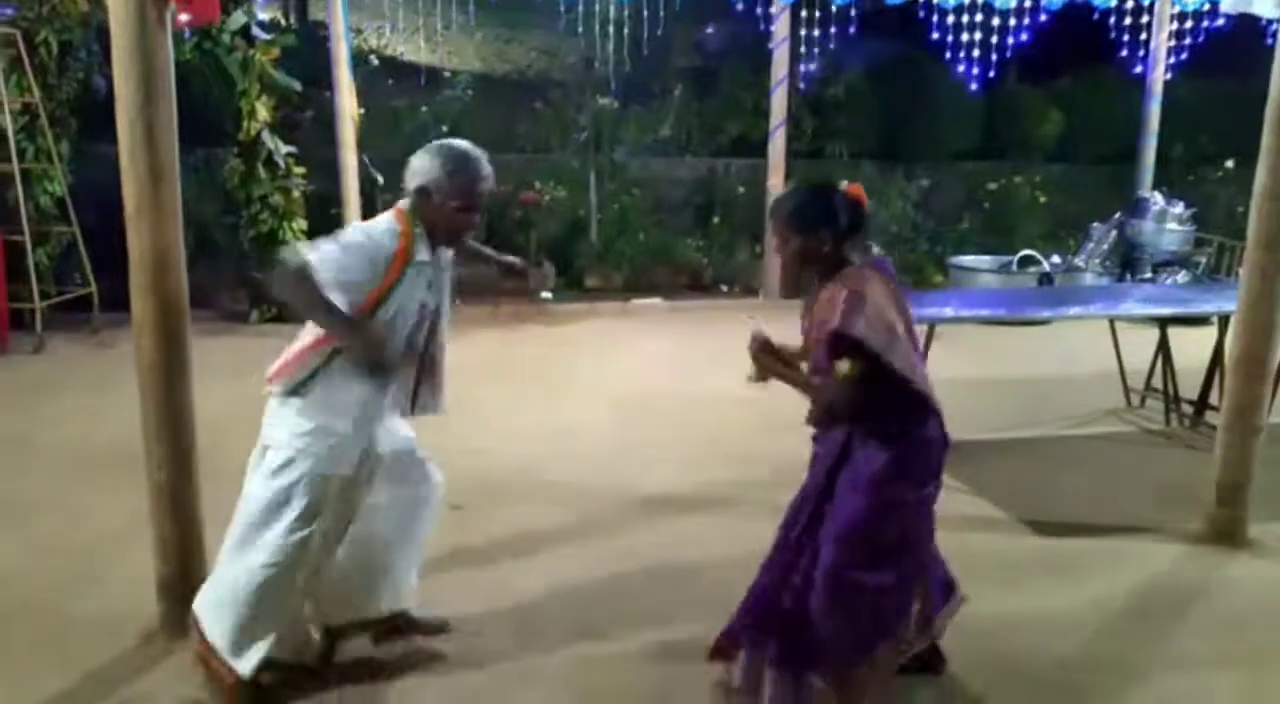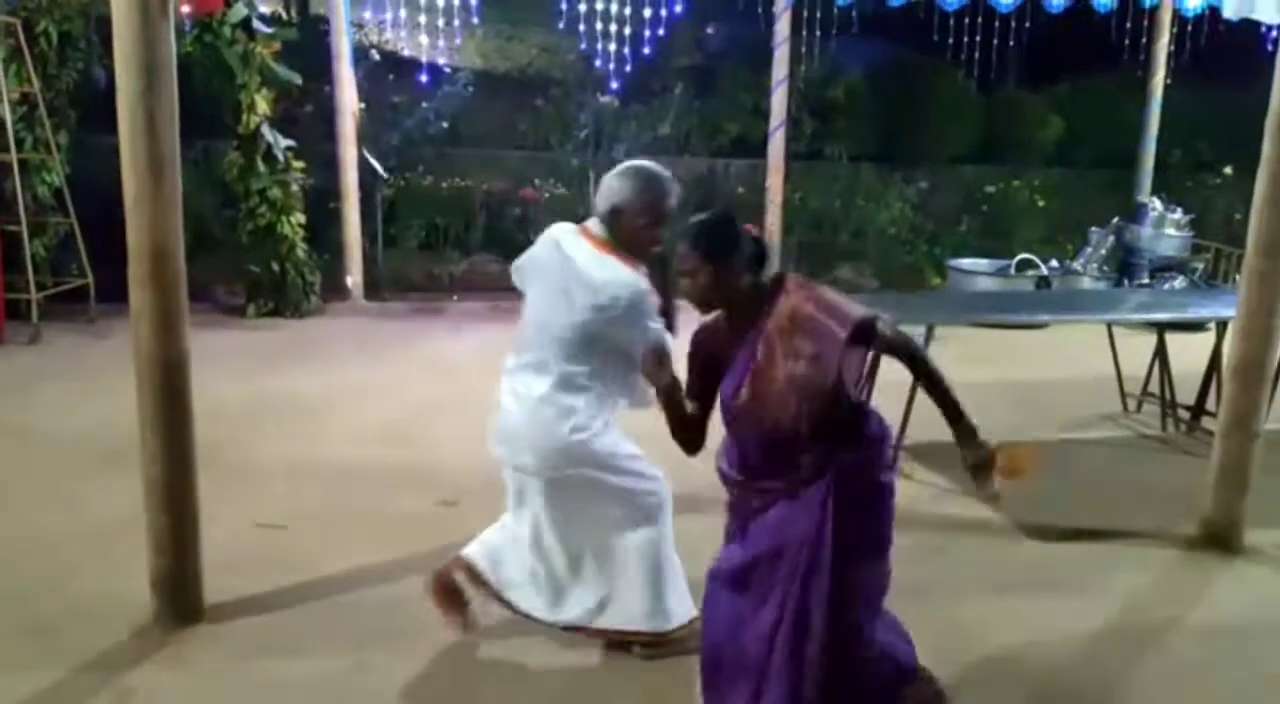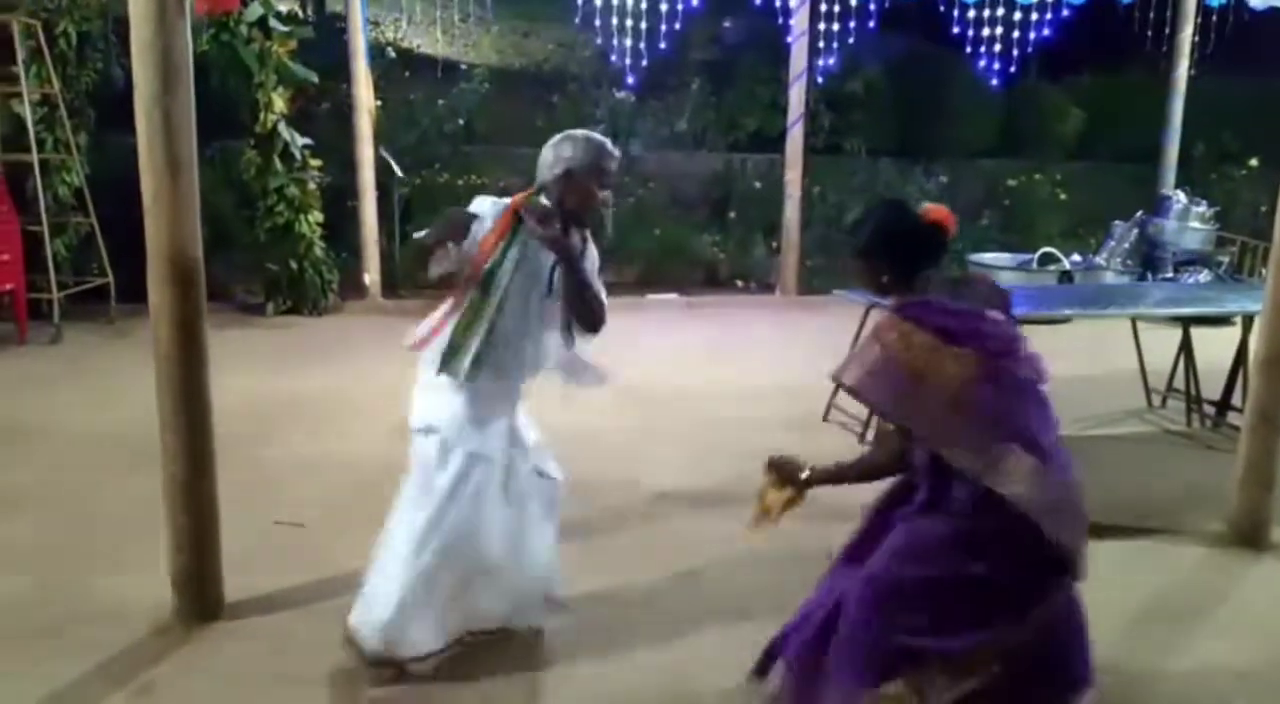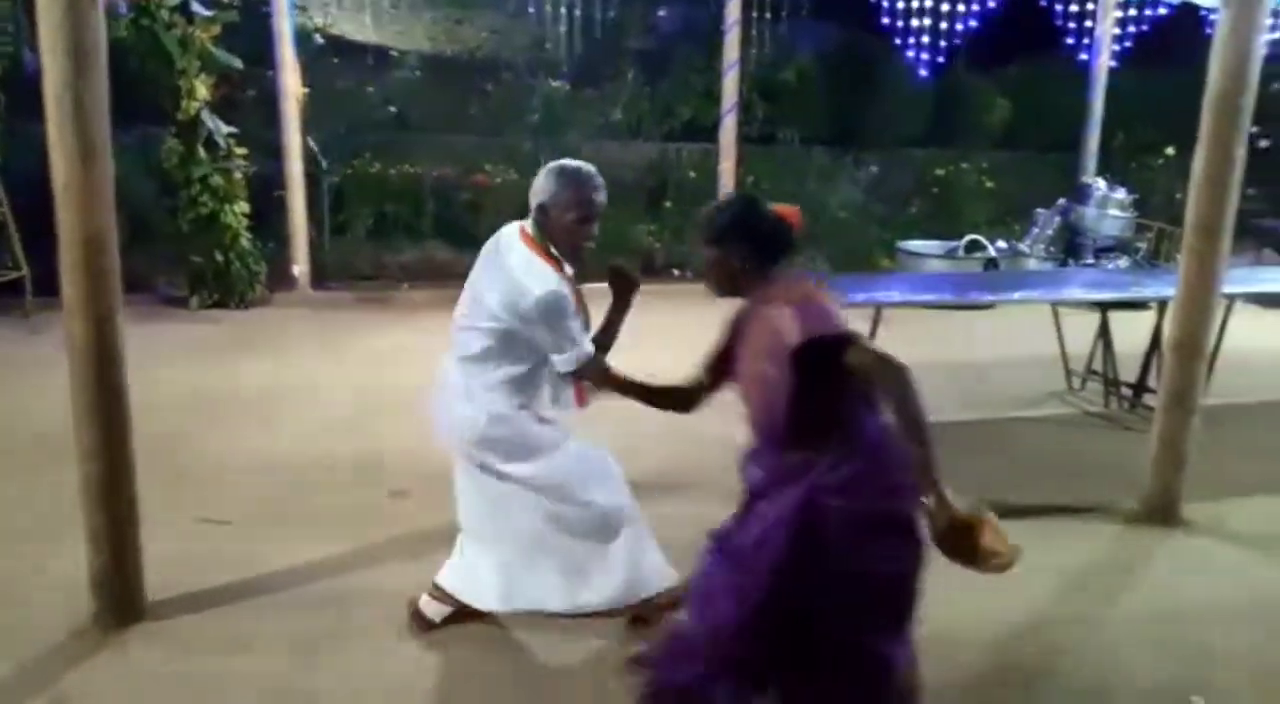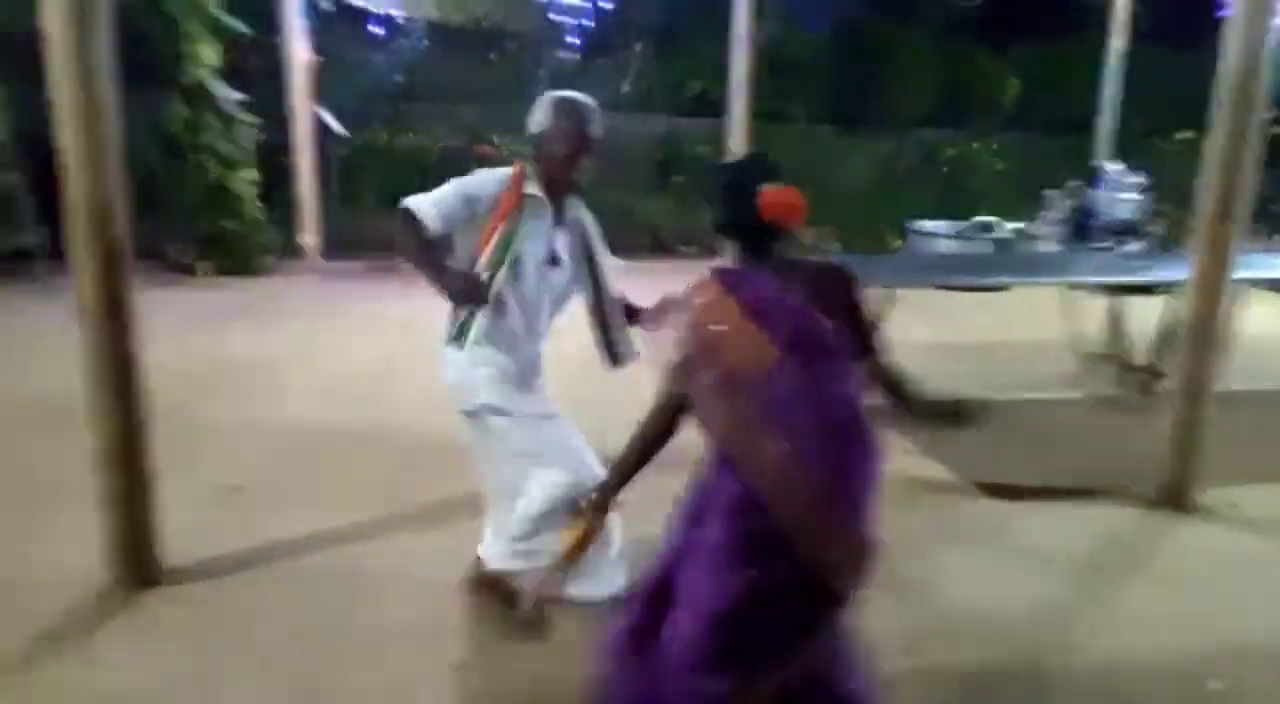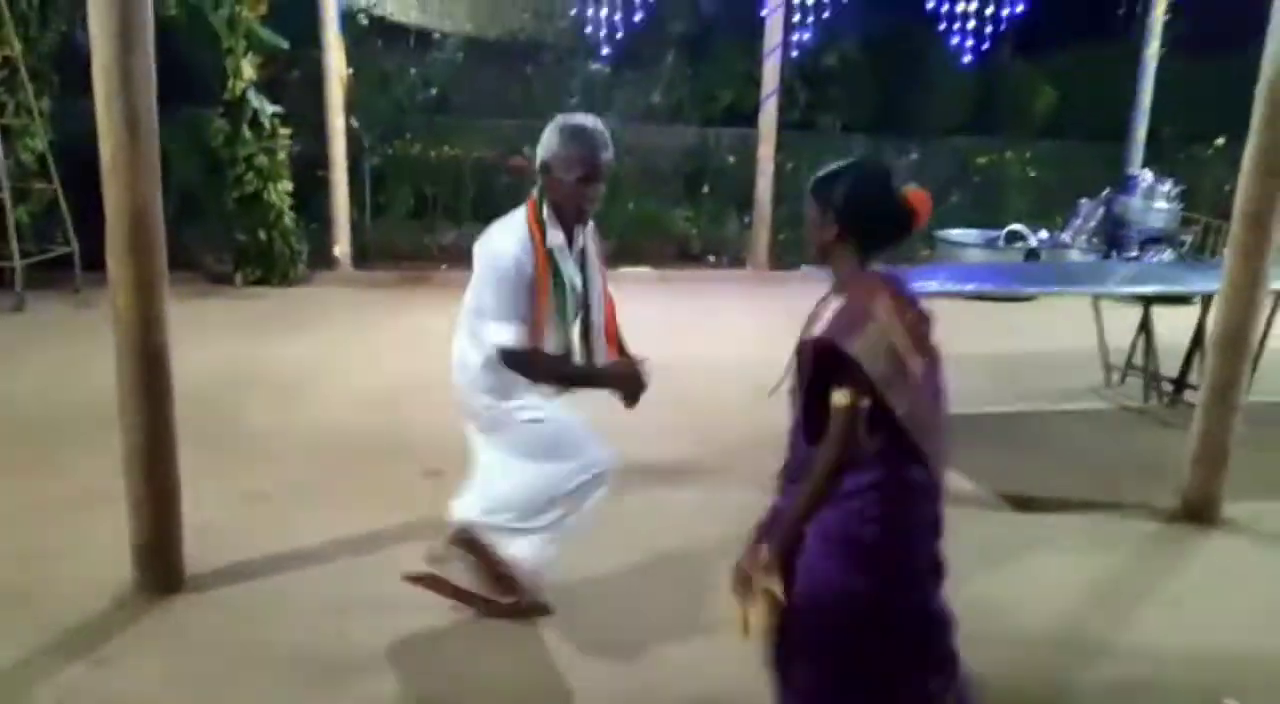
dt=0.7s
person 1, frame 1
left shoulder: (854, 294)
right shoulder: (840, 281)
left elbow: (841, 399)
left wrist: (778, 368)
right wrist: (802, 356)
left hip: (888, 444)
right hip: (869, 438)
left knee: (846, 560)
right knee: (891, 548)
right ankle: (913, 647)
person 1, frame 2
left shoulder: (808, 309)
right shoulder: (712, 340)
left elbow: (908, 351)
right elbow: (690, 441)
left wrist: (966, 434)
right wrist: (665, 388)
left hip: (841, 481)
right hip: (766, 488)
left knee: (831, 610)
right knee: (745, 609)
person 1, frame 3
left shoulder: (896, 338)
right shoulder: (980, 296)
left elbow: (894, 455)
right elbow: (1028, 372)
left wrist: (807, 477)
left hip: (977, 496)
right hip: (1033, 482)
left knee: (882, 601)
person 1, frame 4
left shoulder: (794, 307)
right shoulder: (748, 322)
left elbow: (888, 378)
right elbow: (691, 395)
left wrist: (932, 493)
right wrist: (618, 383)
left hip: (848, 490)
right hip: (795, 489)
left knee: (854, 637)
right knee: (742, 601)
person 1, frame 5
left shoulder: (707, 307)
right shoulder: (831, 286)
left elbow: (664, 420)
right elbow: (889, 384)
left wrist: (602, 496)
right wrist: (937, 408)
left hip: (756, 501)
right hip: (832, 492)
left knee: (708, 636)
right knee: (799, 609)
person 1, frame 6
left shoulder: (849, 315)
right shoulder: (879, 295)
left elbow: (841, 442)
left wrist: (777, 535)
left hip: (861, 508)
right hip: (856, 500)
person 2, frame 1
left shoulder: (433, 245)
right shoulder: (376, 245)
right elbow: (291, 280)
left wrist: (502, 261)
right wrist: (349, 333)
left hip: (371, 414)
right hip: (317, 415)
left knee: (413, 489)
right knee: (281, 540)
left ankle: (374, 609)
right ankle: (225, 648)
person 2, frame 2
left shoulder: (555, 239)
right shoulder: (625, 287)
left elbow: (521, 277)
right wrist: (664, 302)
left hip: (520, 410)
right hip: (564, 427)
left knee: (538, 514)
right knee: (644, 500)
left ankle: (463, 574)
right ankle: (655, 627)
person 2, frame 3
left shoulder: (580, 246)
right shoulder: (497, 216)
left elbow: (593, 323)
right elbow: (430, 247)
left wrist: (565, 253)
right wrist: (448, 232)
left hip: (502, 399)
right hip: (456, 395)
left knee: (535, 489)
right knee: (441, 517)
left ankle: (506, 600)
right ankle: (376, 632)
person 2, frame 4
left shoulder: (510, 238)
right shoulder: (545, 291)
right elbow: (580, 366)
right wrist: (620, 306)
left hip: (473, 405)
right hip: (495, 415)
left knee: (501, 512)
right knee: (593, 482)
left ankle: (444, 601)
right ankle: (639, 593)
person 2, frame 5
left shoulder: (575, 218)
right shoulder: (493, 190)
left elbow: (597, 293)
right elbow: (412, 221)
left wrist: (642, 315)
right wrist: (446, 275)
left hip: (517, 364)
right hip: (486, 362)
left knee: (519, 470)
right knee: (565, 471)
left ankle: (498, 565)
right ankle: (504, 565)
person 2, frame 6
left shoulder: (581, 232)
right shoulder: (513, 248)
left elbow: (593, 309)
right elbow: (510, 351)
left wrist: (619, 363)
right wrist: (594, 373)
left hip: (529, 379)
right hip: (497, 383)
left knee: (523, 478)
right knee: (583, 461)
left ankle: (482, 583)
right ankle: (482, 530)
